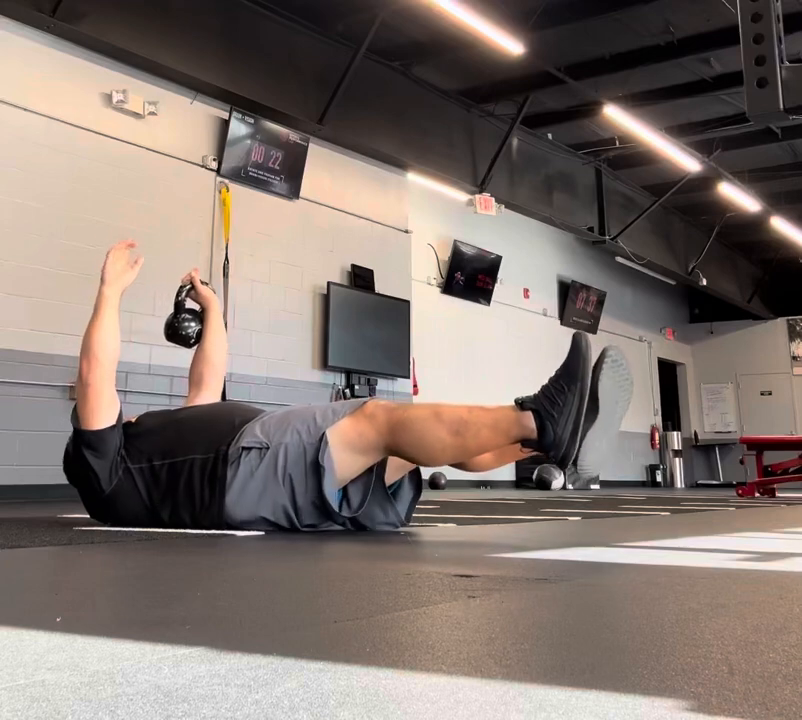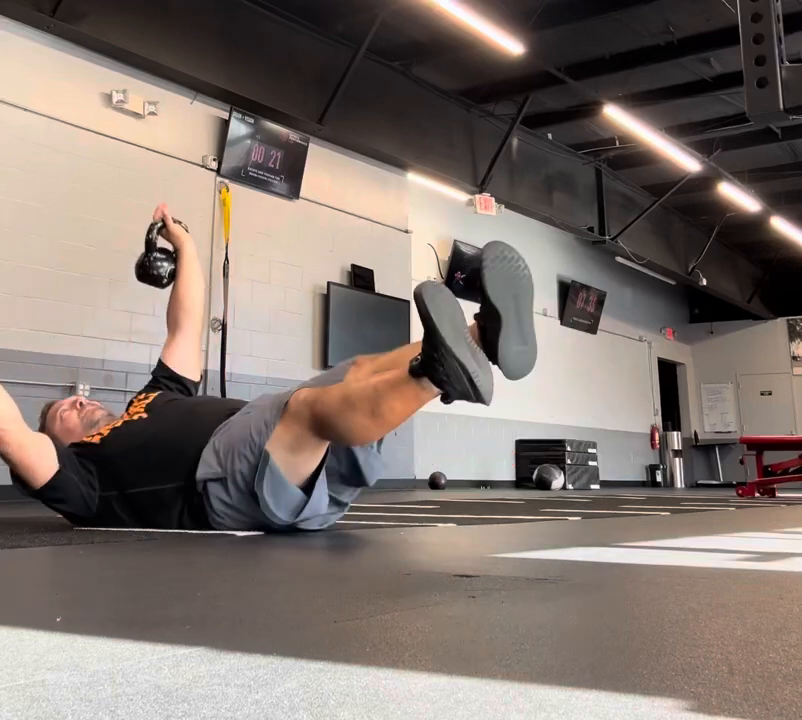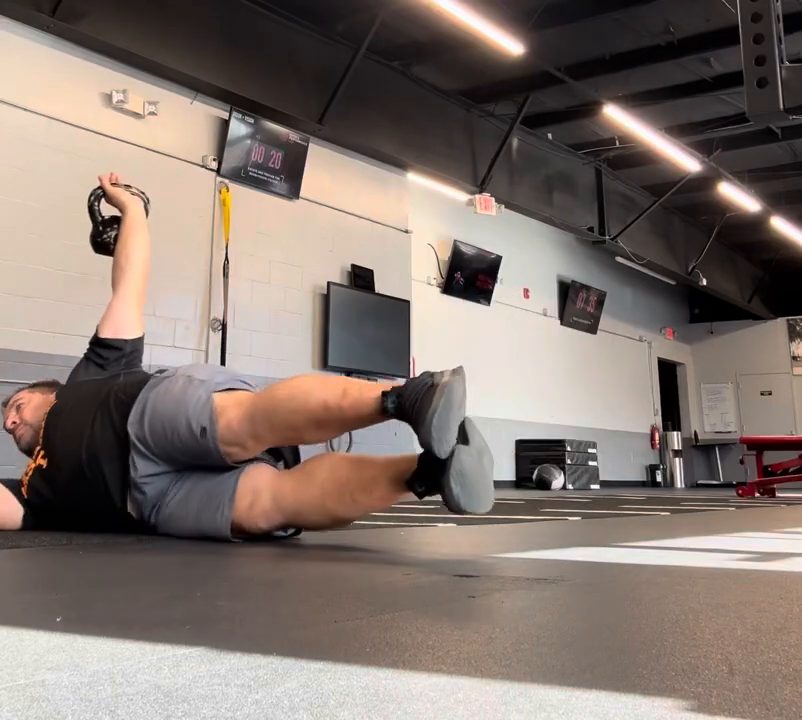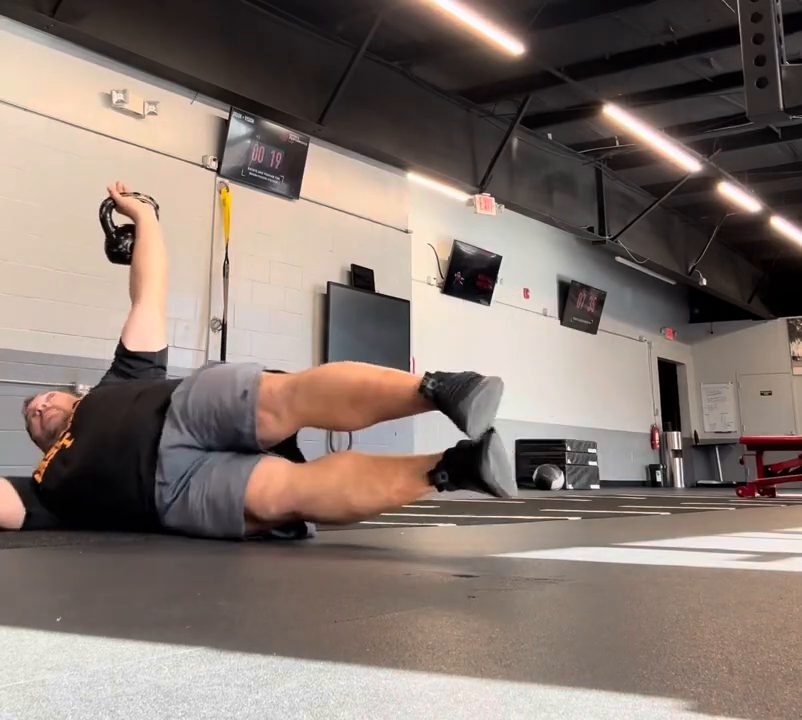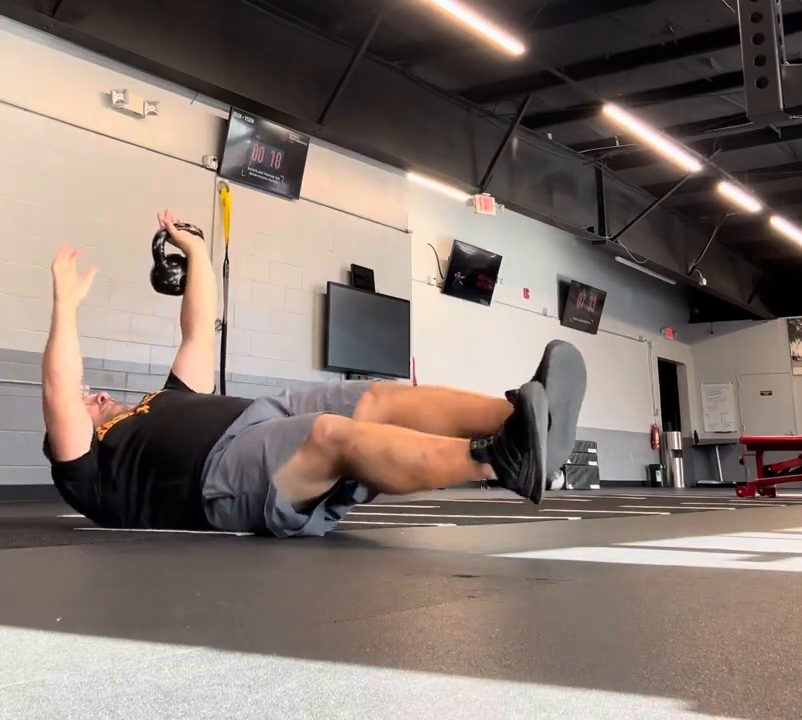
dt=1s
person 1, frame 1
left shoulder: (171, 435)
right shoulder: (105, 466)
left elbow: (207, 383)
right elbow: (95, 379)
left wrist: (211, 308)
right wrist: (110, 290)
left hip: (304, 481)
right hip: (248, 467)
right knee: (379, 419)
left ankle: (565, 428)
right ankle: (537, 421)
person 1, frame 2
left shoulder: (157, 397)
right shoulder: (78, 469)
left elbow: (186, 330)
left wrist: (184, 245)
right hip: (223, 470)
left knee: (374, 371)
right knee: (313, 403)
left ankle: (487, 339)
right ankle: (439, 374)
person 1, frame 3
left shoulder: (95, 373)
left elbow: (129, 289)
left wrist: (131, 209)
right hip: (160, 489)
left knee: (245, 421)
right knee: (268, 500)
left ankle: (408, 398)
right ankle: (428, 469)
person 1, frame 4
left shoulder: (122, 383)
right shoulder: (54, 486)
left elbow: (148, 300)
left wrist: (144, 217)
right hip: (178, 487)
left knee: (283, 398)
right knee: (283, 489)
left ankle: (437, 390)
right ankle: (452, 467)
person 1, frame 5
left shoulder: (168, 404)
right shoulder: (91, 473)
left elbow: (198, 336)
right elbow: (60, 393)
left wrist: (195, 251)
right wrist: (65, 304)
right hip: (225, 472)
left knee: (386, 399)
right knee: (335, 434)
left ankle: (522, 416)
right ankle: (500, 457)
